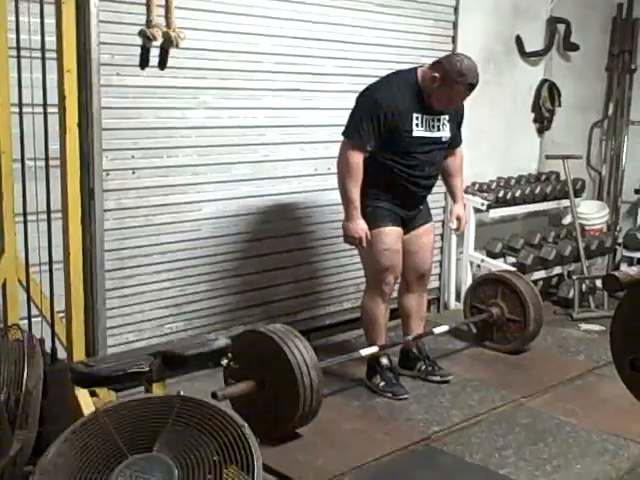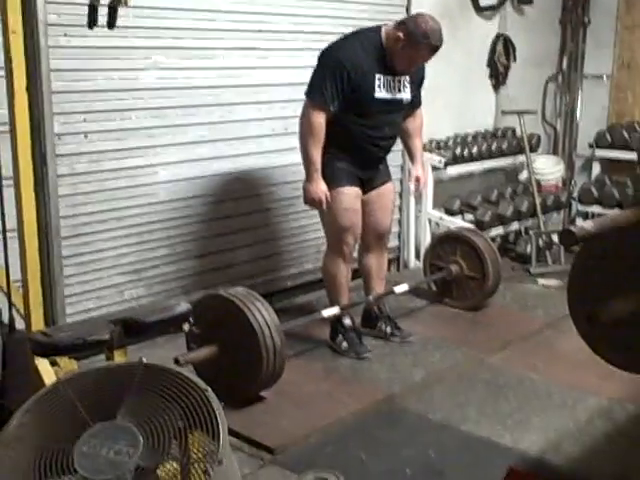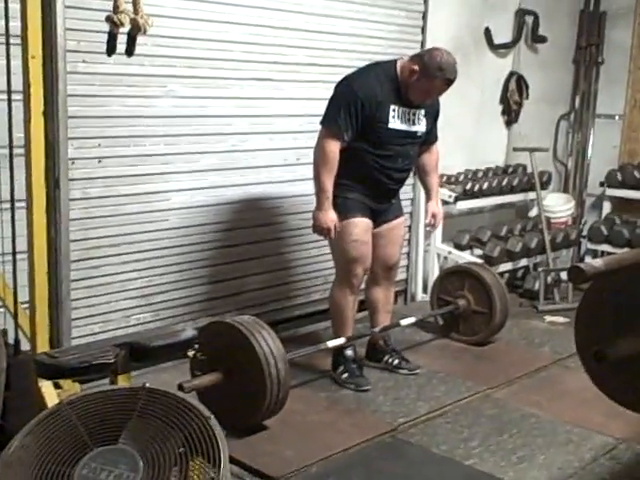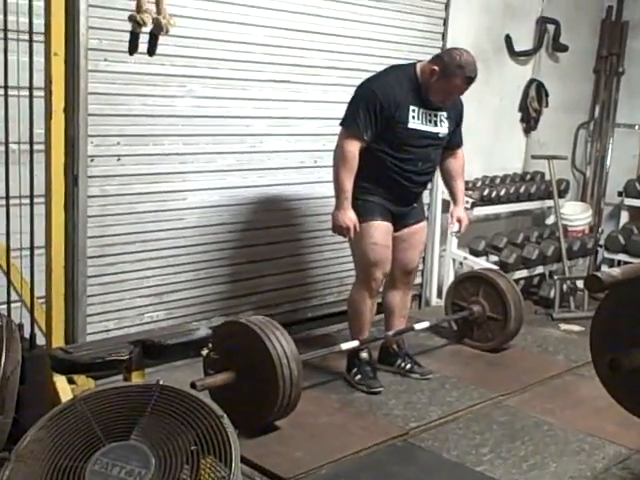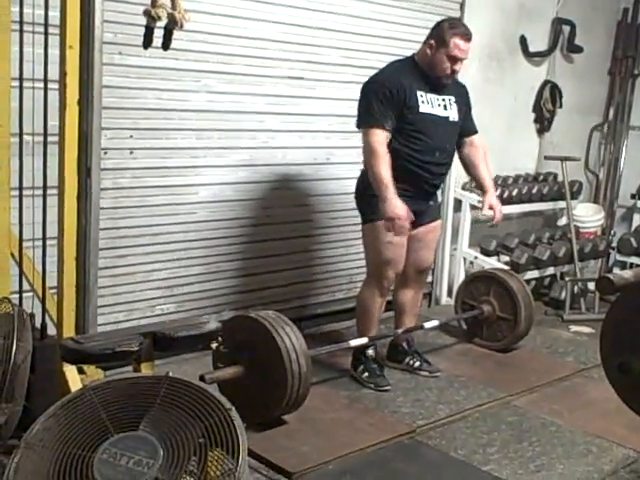
dt=1s
person 1, frame 1
left shoulder: (453, 105)
right shoulder: (383, 97)
left elbow: (452, 153)
right elbow: (351, 154)
left wrist: (458, 199)
right wrist: (353, 215)
left hip: (417, 204)
right hip: (379, 203)
left knee: (419, 279)
right knee: (383, 282)
left ankle: (413, 354)
right ankle: (378, 364)
person 1, frame 2
left shoulder: (412, 66)
right shoulder: (346, 57)
left elbow: (411, 115)
right elbow: (314, 115)
left wrist: (417, 161)
right wrist: (314, 176)
left hip: (376, 164)
right hip: (339, 163)
left knee: (379, 238)
right knee: (344, 243)
left ankle: (375, 313)
right ankle: (341, 324)
person 1, frame 3
left shoulder: (429, 100)
right shoulder: (362, 87)
left elbow: (427, 149)
right elbow: (329, 143)
left wrist: (433, 196)
right wrist: (324, 205)
left hip: (388, 197)
right hip: (350, 194)
left knee: (386, 271)
right knee: (353, 273)
left ankle: (379, 345)
right ankle: (343, 355)
person 1, frame 4
left shoulder: (453, 105)
right shoulder: (383, 89)
left elbow: (453, 154)
right elbow: (349, 145)
left wrist: (458, 202)
right wrist: (343, 204)
left hip: (411, 202)
right hip: (371, 198)
left knee: (405, 276)
right knee: (372, 276)
left ankle: (393, 350)
right ankle: (358, 357)
person 1, frame 5
left shoulder: (457, 91)
right shoulder: (390, 82)
left elbow: (471, 144)
right elbow: (375, 142)
left wrist: (489, 190)
right wrist: (387, 197)
left hip: (427, 198)
right hip: (390, 197)
left knee: (417, 274)
right knee: (384, 276)
left ankle: (402, 348)
right ankle: (364, 355)
